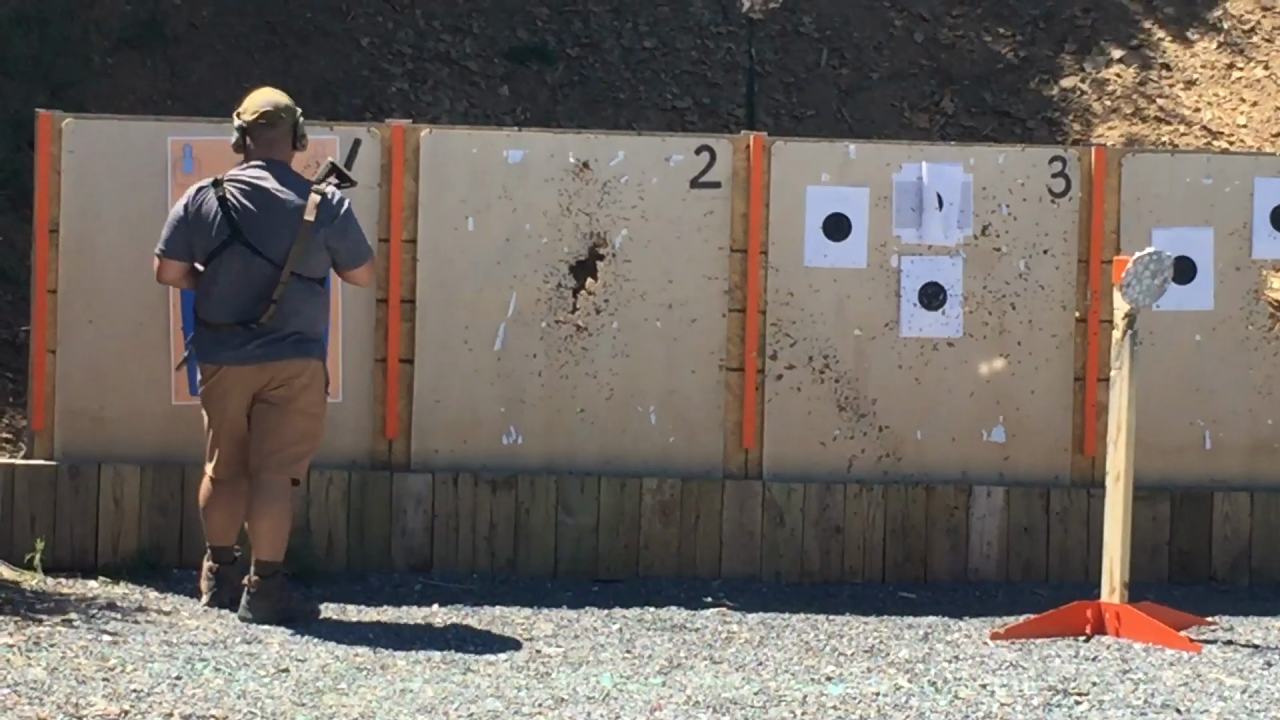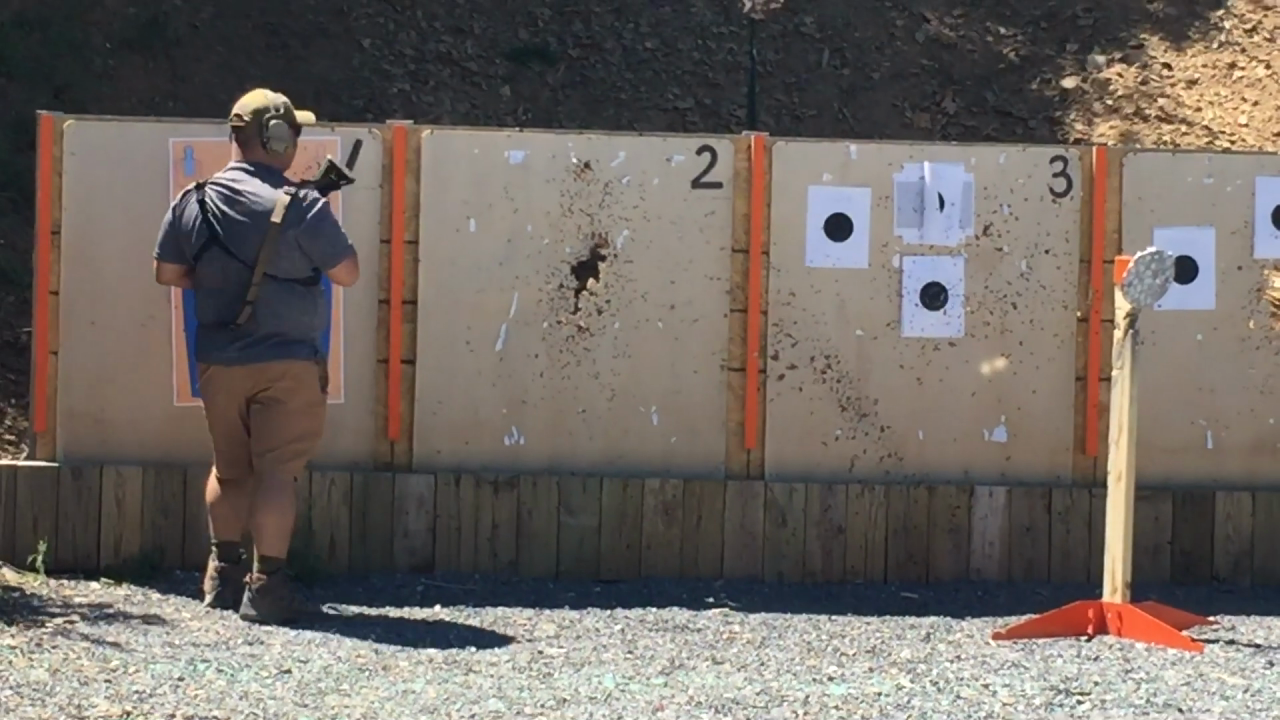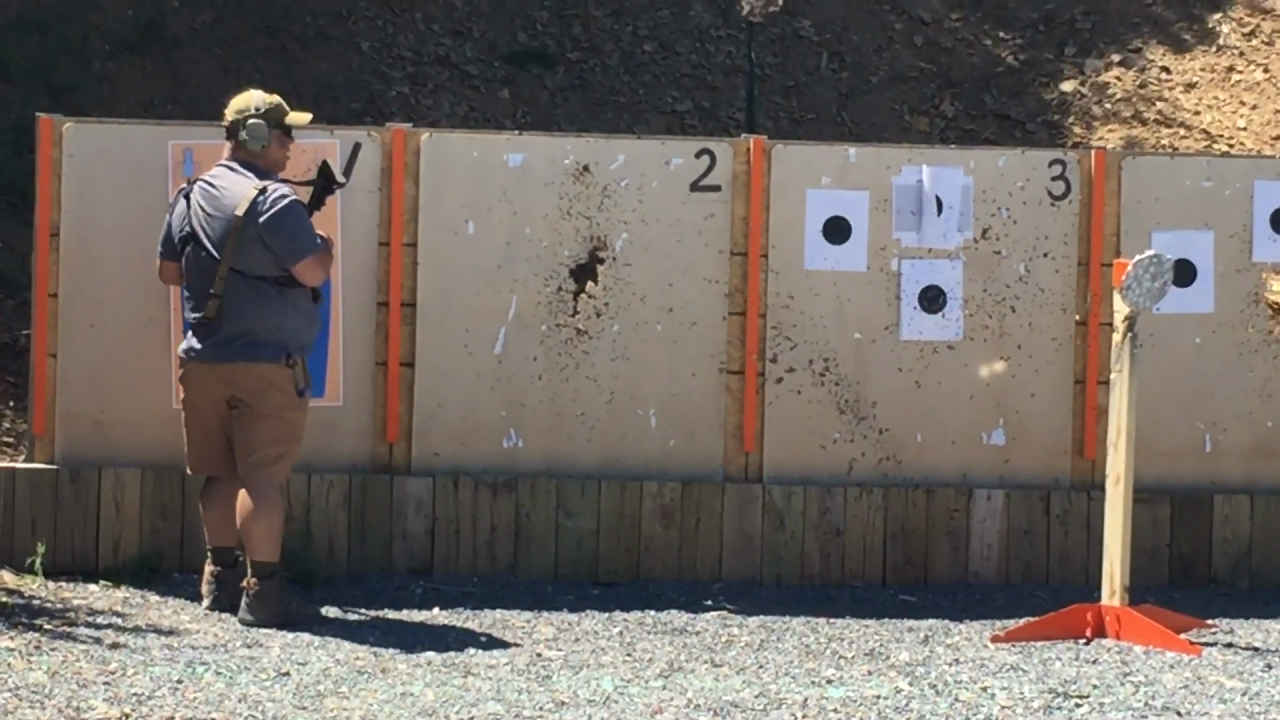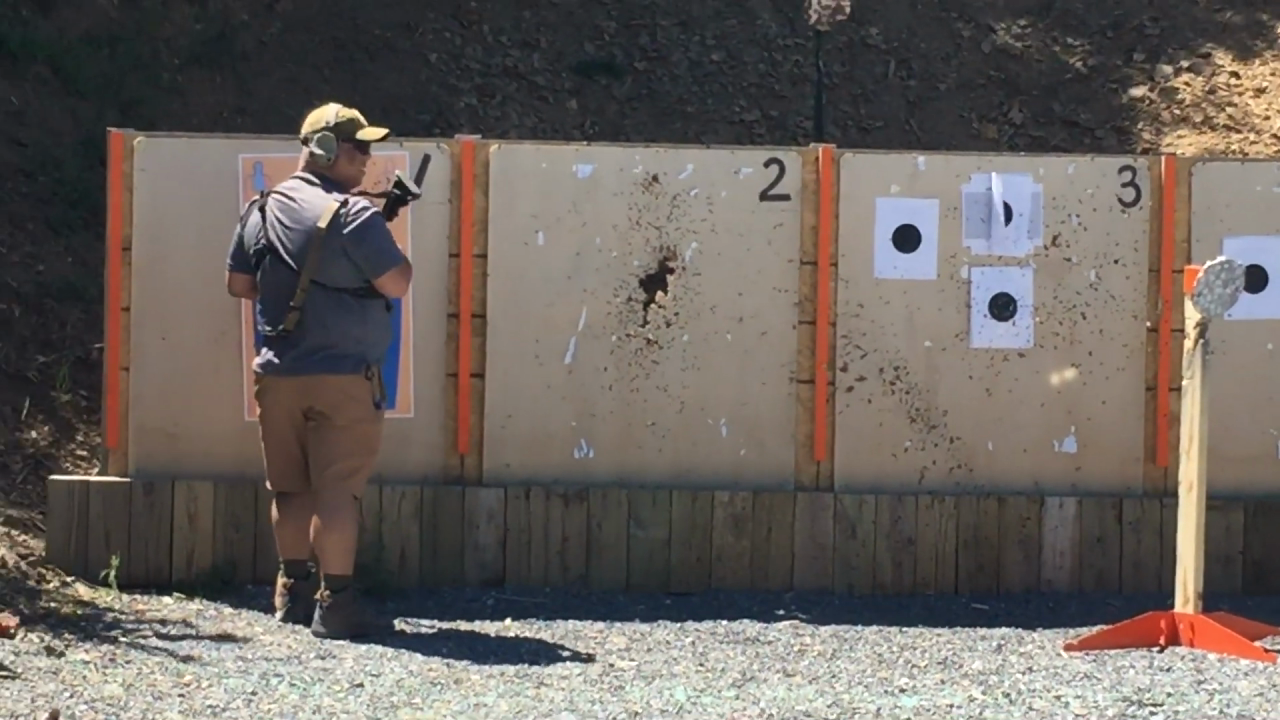
dt=0.7s
person 1, frame 1
left shoulder: (202, 198)
right shoulder: (326, 205)
left elbow: (167, 273)
right elbow: (363, 276)
left hip: (221, 360)
right hip: (292, 361)
left knee: (223, 470)
right knee: (273, 474)
left ankle: (219, 577)
right ankle: (264, 590)
person 1, frame 2
left shoulder: (193, 201)
right shoulder: (301, 204)
left elbow: (167, 273)
right elbow: (347, 273)
right wrist: (322, 242)
left hip: (219, 360)
right hip: (286, 362)
left knee: (229, 468)
right knee: (275, 471)
left ankle: (223, 576)
right ankle: (266, 587)
person 1, frame 3
left shoulder: (190, 196)
right shoulder: (273, 200)
left elbow: (169, 271)
right elbow: (314, 272)
right wrist: (324, 242)
left hip: (204, 359)
right hip: (266, 362)
left knee: (219, 473)
right knee: (262, 476)
left ankle: (221, 580)
right ankle: (263, 593)
person 1, frame 4
left shoulder: (260, 209)
right shoulder: (353, 214)
left elbow: (238, 285)
right elbow: (396, 284)
right wrist: (396, 252)
left hip: (279, 372)
right hip: (343, 375)
left knee: (291, 487)
right knee: (337, 489)
left ankle: (293, 592)
right ankle: (335, 605)
